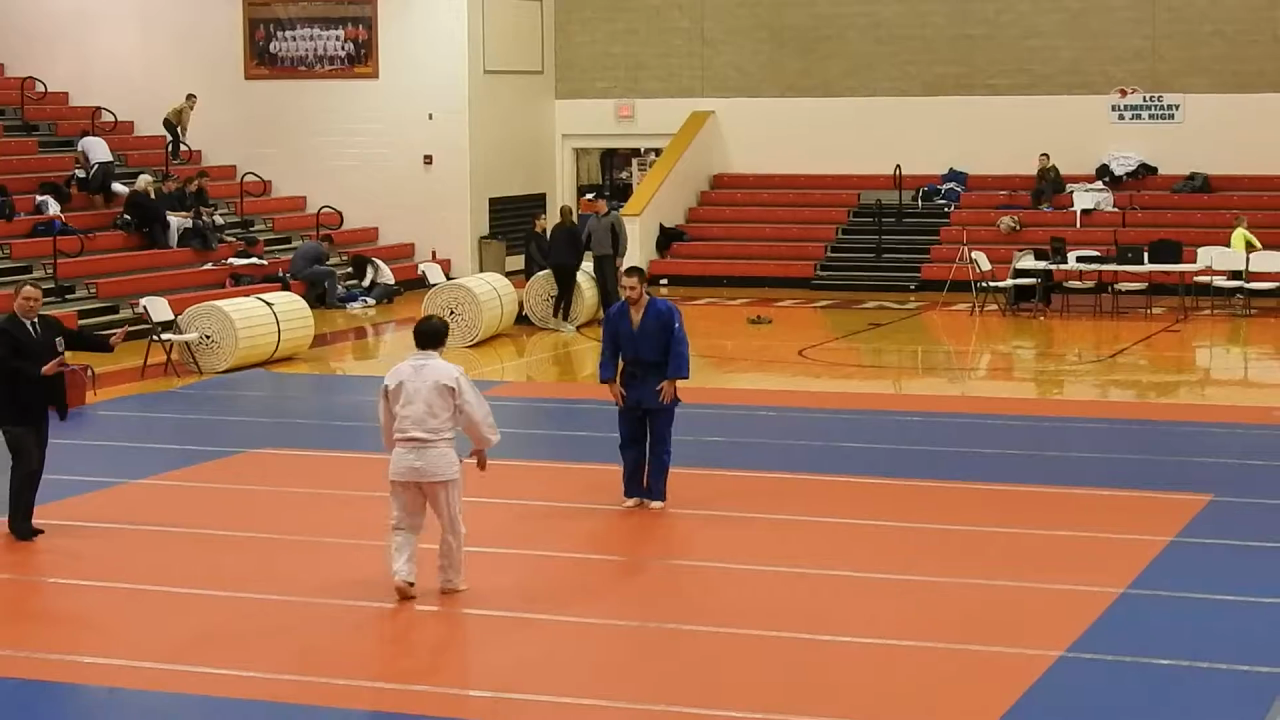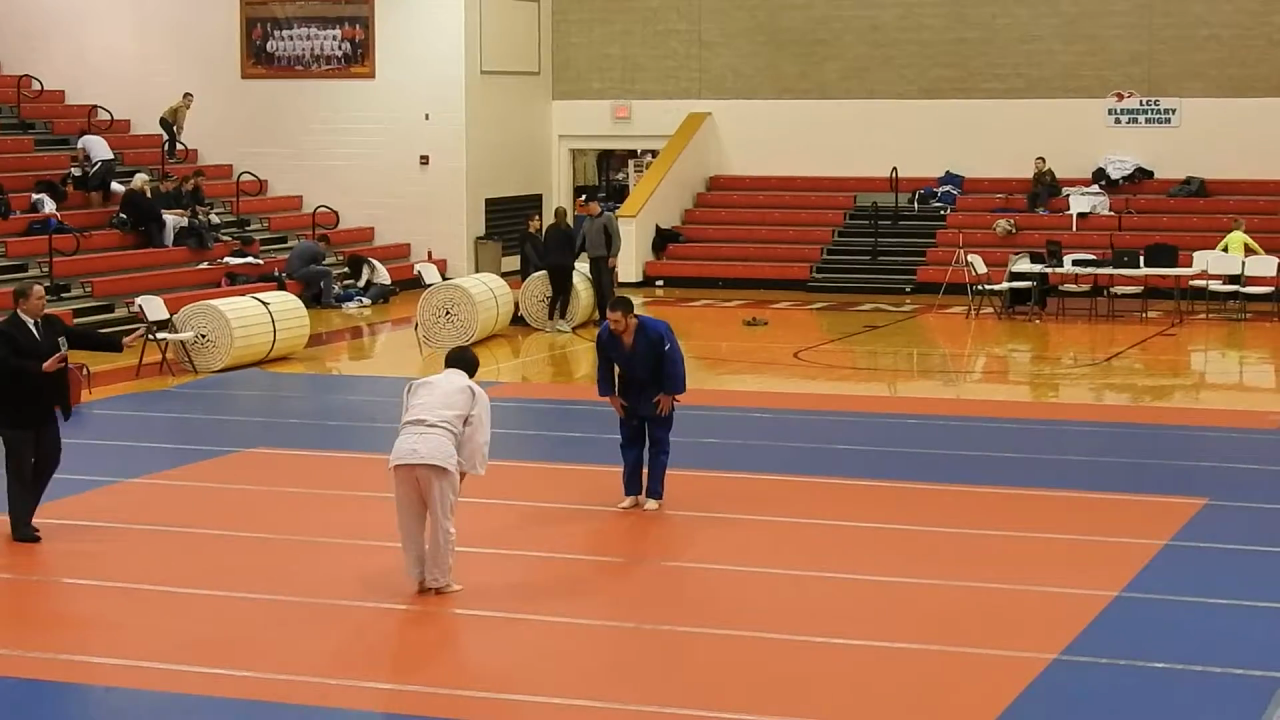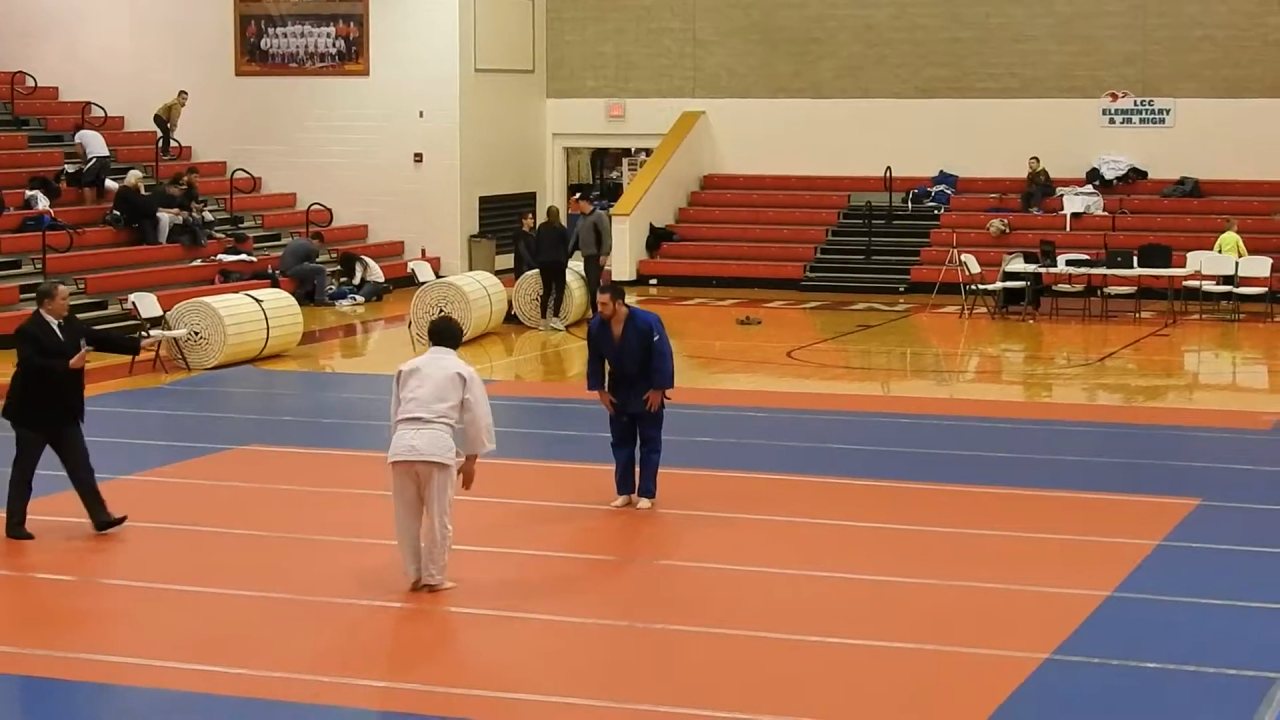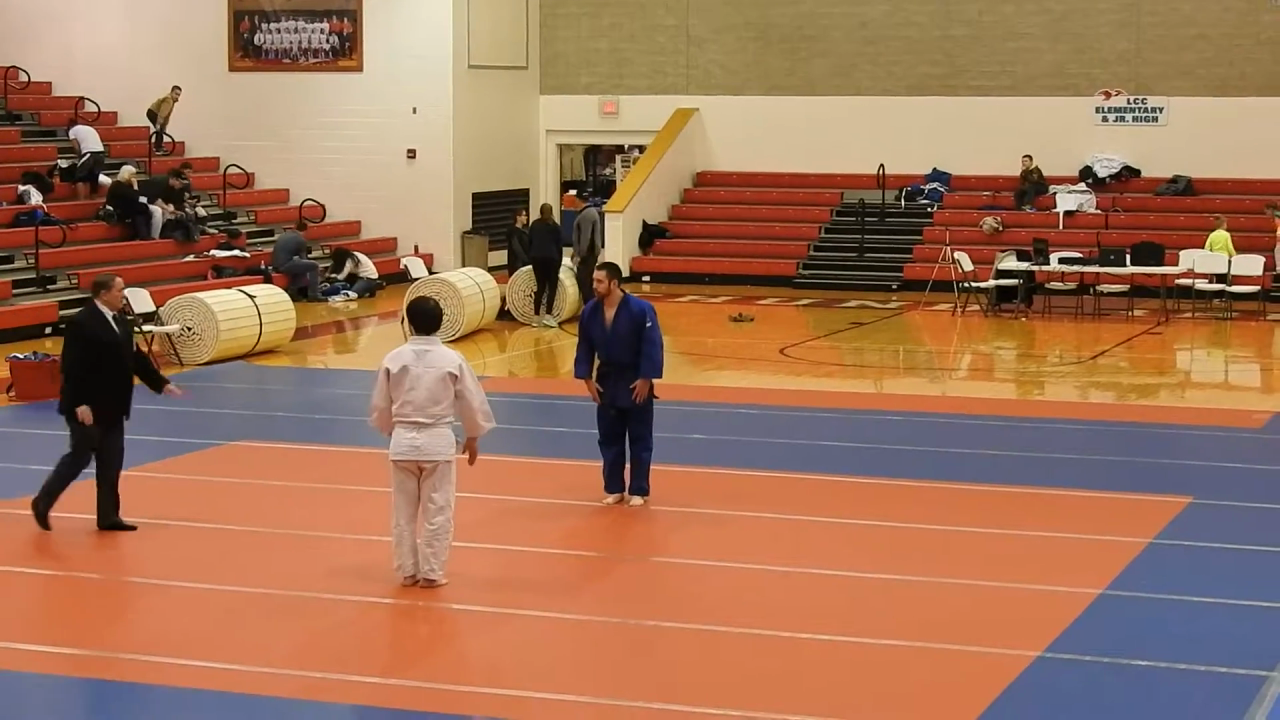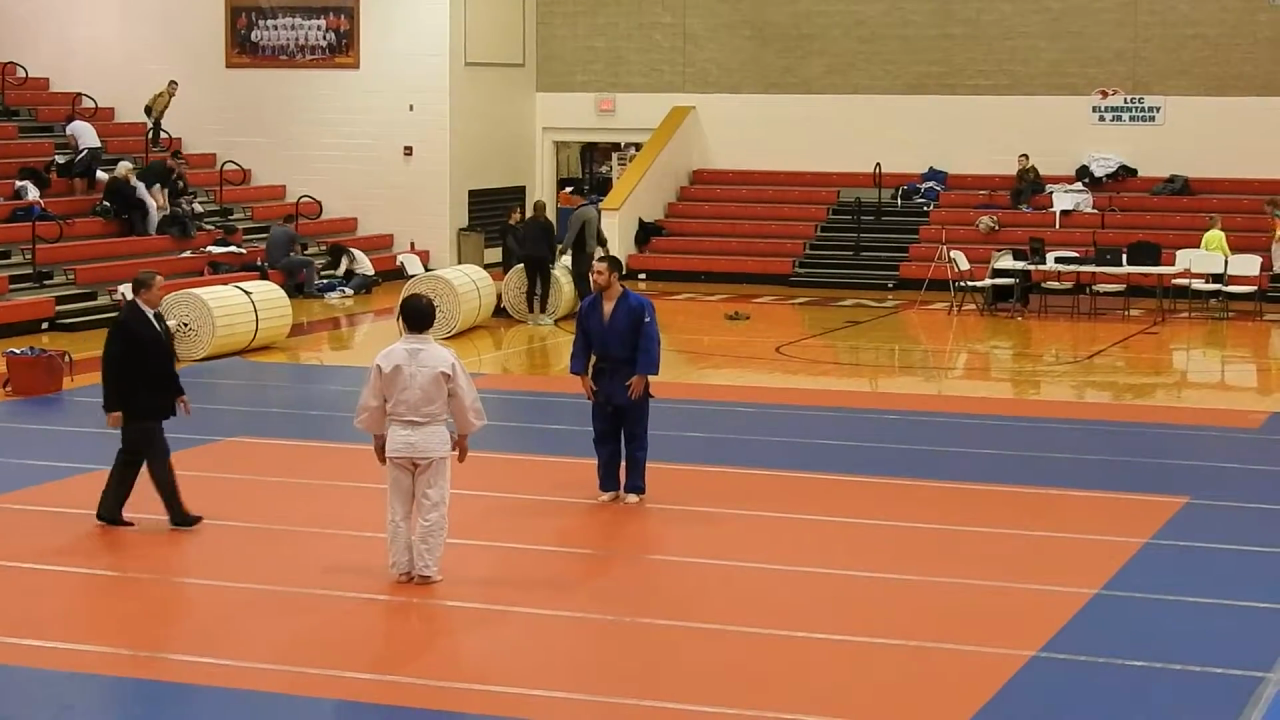
dt=0.4s
person 1, frame 1
left shoulder: (394, 374)
right shoulder: (451, 374)
left elbow: (386, 422)
right elbow: (475, 414)
right wrist: (481, 447)
left hip: (403, 458)
right hip: (439, 458)
left knee: (403, 524)
right knee: (450, 524)
left ankle: (403, 576)
right ankle: (450, 580)
person 1, frame 2
left shoulder: (419, 383)
right shoulder: (476, 392)
right elbow: (476, 439)
right wrist: (460, 476)
left hip: (404, 448)
right hip: (438, 451)
left knee: (410, 522)
right knee: (441, 522)
left ankle: (421, 578)
right ankle: (440, 581)
person 1, frame 3
left shoulder: (407, 367)
right shoulder: (464, 371)
right elbow: (477, 418)
right wrist: (470, 459)
left hip: (402, 443)
right hip: (437, 444)
left knee: (406, 517)
right knee: (438, 516)
left ankle: (414, 576)
right ankle: (433, 578)
person 1, frame 4
left shoulder: (393, 359)
right shoulder: (452, 359)
left elbow: (380, 405)
right elbow: (472, 402)
right wrist: (472, 438)
left hip: (403, 442)
right hip: (438, 442)
left knee: (403, 513)
right knee: (437, 512)
left ankle: (408, 571)
right ankle: (431, 573)
person 1, frame 5
left shoulder: (386, 357)
right shoulder: (445, 357)
left elbow: (373, 402)
right elbow: (464, 400)
left wrist: (378, 436)
right wrist: (463, 435)
left hip: (397, 438)
right hip: (433, 439)
left knee: (398, 509)
right knee: (432, 509)
left ankle: (402, 568)
right ankle: (426, 569)
person 2, frame 1
left shoulder: (49, 324)
left elbow: (76, 338)
left wrist: (108, 343)
right wrist: (41, 371)
left hip: (38, 409)
left knee: (35, 466)
right knee: (25, 466)
left ankle: (21, 520)
person 2, frame 2
left shoulder: (51, 323)
left elbow: (81, 337)
left wrist: (120, 343)
right wrist: (41, 368)
left hip: (44, 409)
left knee: (49, 459)
left ankle: (23, 514)
person 2, frame 3
left shoulder: (70, 325)
right shoulder: (28, 331)
left elbow: (101, 339)
right elbow: (32, 365)
left wrist: (137, 345)
right wrist: (68, 365)
left hip: (63, 411)
right hip: (33, 412)
left knee: (79, 463)
right knee: (24, 468)
left ankle: (100, 517)
right ankle: (15, 525)
person 2, frame 4
left shoulder: (121, 320)
right shoulder: (81, 323)
left elbow: (135, 357)
right elbow: (72, 366)
left wrist: (161, 383)
right wrist: (78, 403)
left hip: (112, 404)
right hip: (88, 405)
left knee: (112, 460)
right knee: (79, 457)
left ankle: (109, 516)
right ankle: (43, 503)
person 2, frame 5
left shoulder: (155, 317)
right shoulder: (125, 322)
left elbow: (165, 360)
right elbow: (111, 366)
left wrist: (177, 391)
right wrist: (114, 406)
left hip: (151, 401)
right hip: (135, 403)
left knee: (132, 454)
right knee: (158, 455)
left ankle: (109, 510)
right ankle: (178, 514)
person 3, frame 1
left shoulder: (667, 311)
right shoulder: (615, 314)
left elbow: (678, 347)
right elbow: (609, 350)
left wrist: (671, 380)
right wrist: (611, 382)
left hip: (659, 384)
right hip: (630, 384)
left knee: (659, 442)
right knee: (630, 441)
left ankle: (656, 495)
right ankle: (634, 492)
person 3, frame 2
left shoulder: (657, 331)
right shoulder: (605, 335)
left elbow: (674, 362)
right elbow: (605, 367)
left wrist: (668, 393)
right wrist: (611, 395)
left hip: (657, 392)
right hip: (628, 391)
left knee: (658, 442)
right knee: (630, 441)
left ankle: (654, 495)
right ankle: (632, 492)
person 3, frame 3
left shoulder: (647, 322)
right shoulder: (596, 325)
left elbow: (662, 356)
right elbow: (595, 360)
left wrist: (657, 389)
right wrist: (600, 390)
left hip: (646, 389)
right hip: (619, 388)
left knee: (649, 441)
right knee: (621, 440)
left ankle: (646, 493)
right ankle: (624, 491)
person 3, frame 4
left shoulder: (641, 310)
right shoulder: (590, 311)
left elbow: (653, 346)
right elbow: (584, 347)
left wrist: (645, 379)
right wrist: (588, 379)
left hip: (635, 382)
right hip: (606, 381)
left knee: (640, 439)
right knee: (609, 438)
left ankle: (638, 491)
right ankle: (614, 489)
person 3, frame 5
left shoulder: (639, 305)
right shoulder: (588, 306)
left elbow: (649, 343)
right elbow: (581, 343)
left wrist: (641, 375)
right wrist: (583, 374)
left hip: (631, 379)
right hip: (601, 377)
left knee: (634, 437)
right knee: (604, 436)
left ankle: (633, 489)
right ankle: (609, 486)
